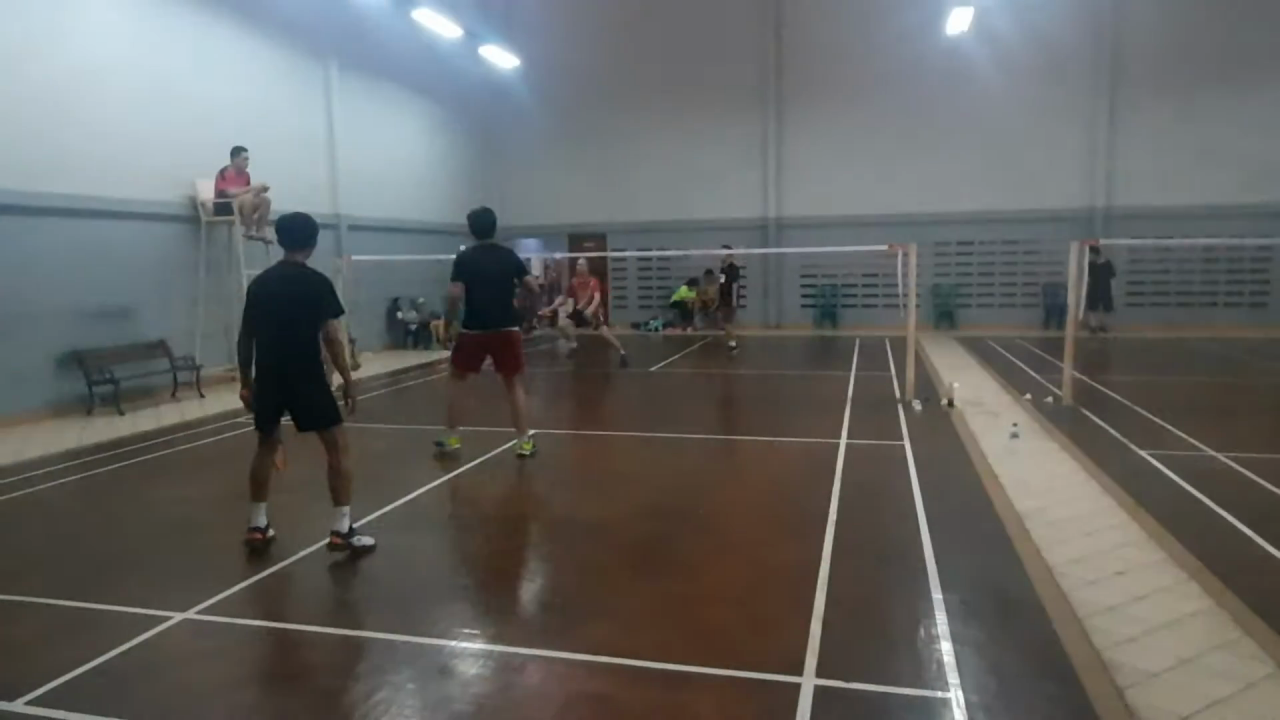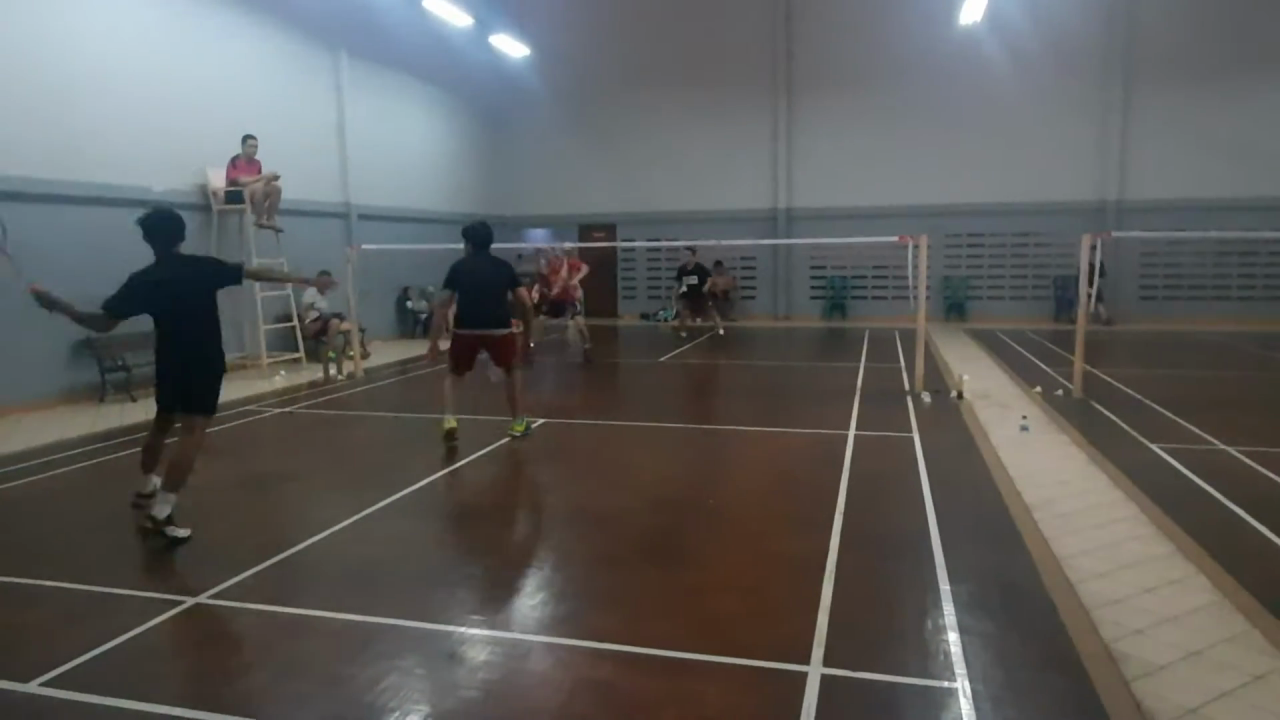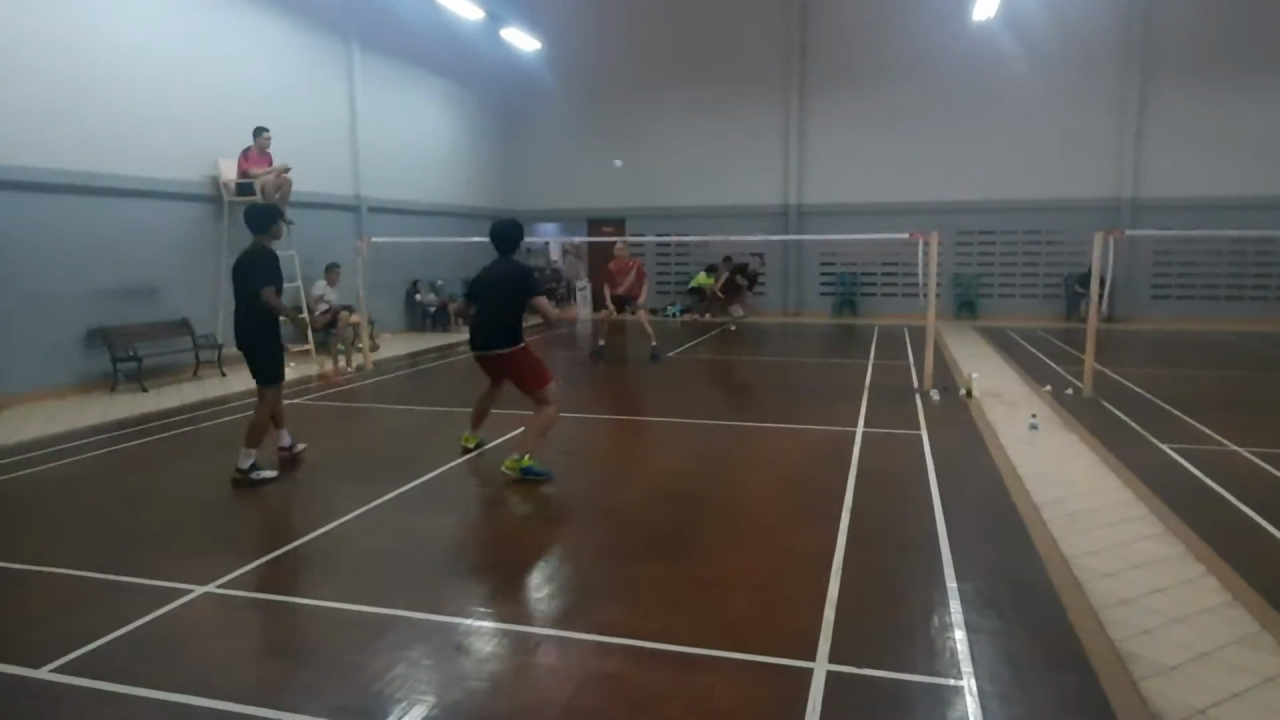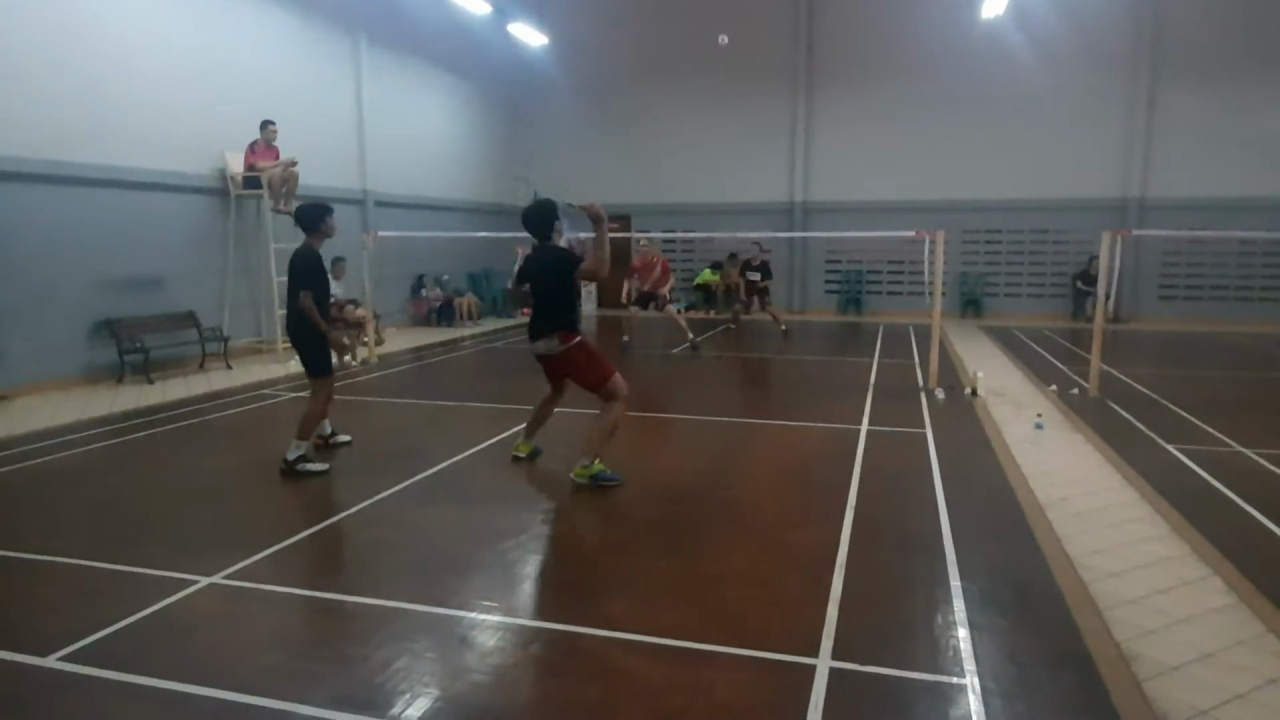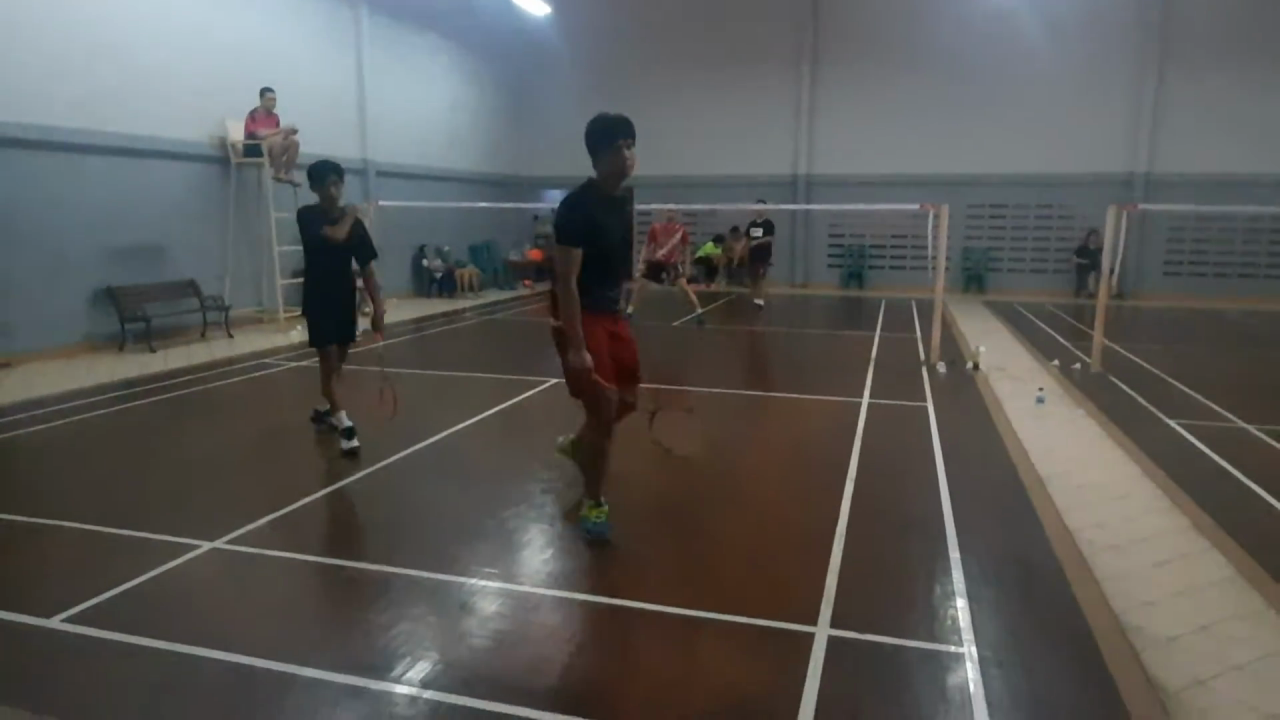
dt=1s
person 1, frame 1
left shoulder: (259, 283)
right shoulder: (316, 282)
left elbow: (245, 338)
right elbow: (331, 336)
left wrist: (246, 383)
right wrist: (348, 380)
left hip: (268, 379)
right hip: (306, 377)
left knee: (266, 447)
right knee: (337, 447)
left ankle: (257, 526)
right ankle: (342, 530)
person 1, frame 2
left shoulder: (141, 281)
right shoulder: (206, 268)
left elbow: (102, 324)
right elbow: (256, 273)
left wrist: (56, 305)
right wrist: (308, 281)
left hip: (169, 362)
right hip: (206, 362)
left knee: (161, 424)
right knee: (192, 434)
left ankle: (147, 490)
right ankle: (160, 513)
person 1, frame 3
left shoulder: (243, 259)
right shoulder: (267, 256)
right elbow: (269, 298)
right wrist: (296, 316)
left hip: (246, 333)
right hip: (262, 335)
left knee: (269, 389)
right knee: (270, 396)
left ankle: (286, 444)
right ankle: (245, 467)
person 1, frame 4
left shoulder: (302, 255)
right shoulder: (311, 258)
right elbow: (305, 301)
left wrist: (330, 327)
right wrist: (329, 333)
left hip: (302, 330)
right hip: (309, 332)
left knee: (321, 384)
right knee: (322, 391)
left ankle: (324, 432)
right ankle: (293, 457)
person 1, frame 5
left shoulder: (354, 222)
right shoulder: (307, 215)
left elbow: (367, 266)
right elbow: (336, 236)
left wrist: (377, 307)
right wrist: (349, 215)
left hip: (345, 299)
right hip: (318, 300)
left knee: (338, 360)
right knee: (329, 363)
left ankle: (324, 410)
right ankle: (345, 425)
person 2, frame 1
left shoulder: (464, 258)
right shoulder: (509, 255)
left elbow: (455, 296)
right elbow: (533, 289)
left hip: (473, 330)
right hip: (507, 328)
left knee: (456, 379)
right knee: (514, 384)
left ankle: (451, 437)
right ankle: (524, 441)
person 2, frame 2
left shoulder: (459, 267)
right shoulder: (504, 266)
left elbow: (442, 305)
right elbow: (526, 303)
left wrist: (433, 341)
left hip: (465, 330)
right hip: (499, 329)
left knee: (453, 375)
right knee: (512, 370)
left ankle: (449, 420)
right ankle: (518, 423)
person 2, frame 3
left shoulder: (482, 275)
right shoulder: (521, 273)
left elbow: (462, 309)
right elbow: (547, 314)
right wrist: (567, 314)
left hip: (480, 348)
right hip: (508, 347)
left knee: (496, 383)
right knee: (549, 403)
left ankle: (471, 437)
right ankle: (518, 461)
person 2, frame 4
left shoulder: (531, 260)
right shoulder: (559, 256)
left elbow: (517, 286)
right elbow: (599, 272)
right wrist: (601, 227)
left hip: (540, 342)
right hip: (564, 341)
left knee: (557, 390)
right knee: (617, 394)
left ankle: (525, 444)
right ankle: (587, 465)
person 2, frame 5
left shoulder: (623, 203)
right shoulder: (577, 206)
right elbow: (564, 281)
right wrist: (575, 347)
left hip: (611, 315)
right hip: (579, 318)
left knee: (624, 402)
right knee: (603, 409)
left ankle: (576, 445)
right ankle: (593, 504)
